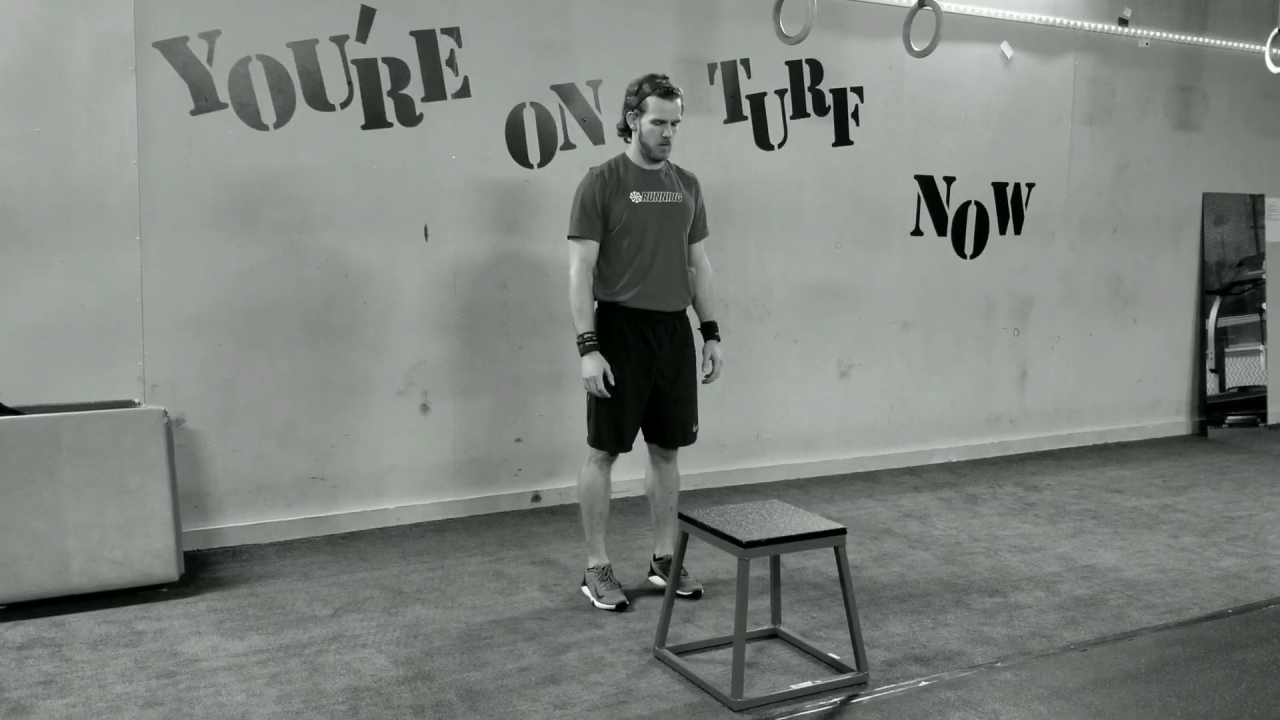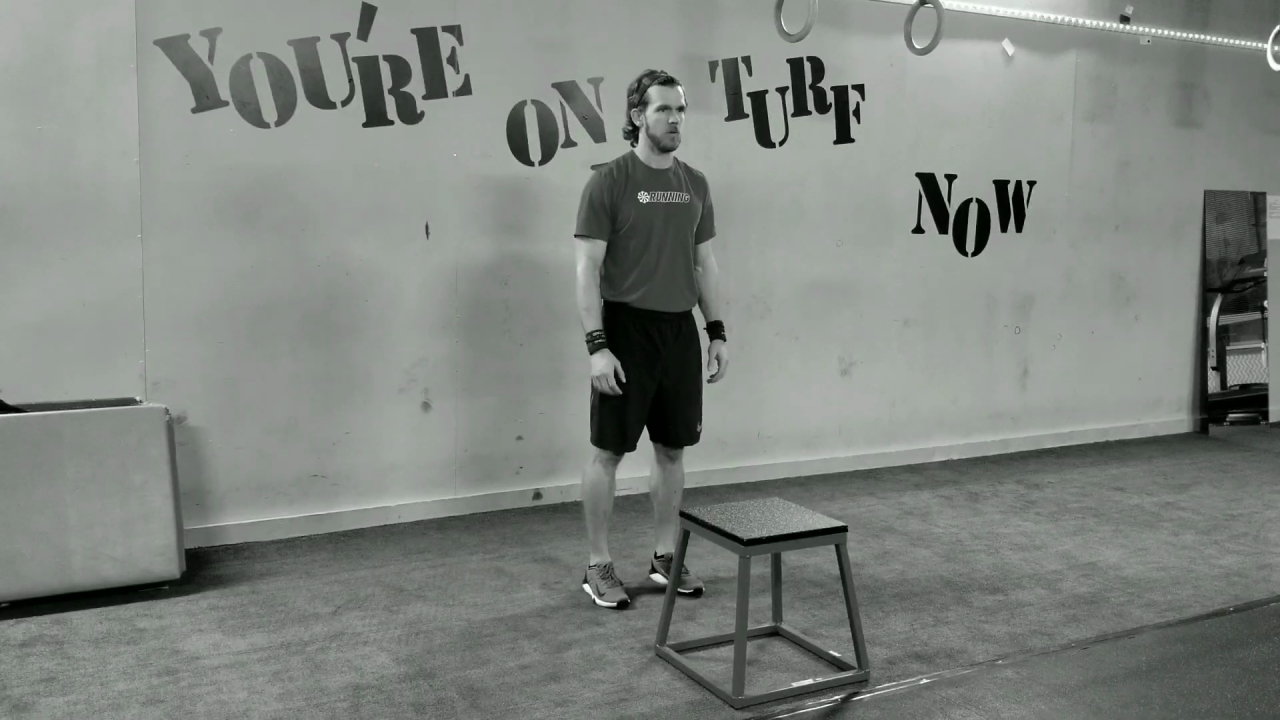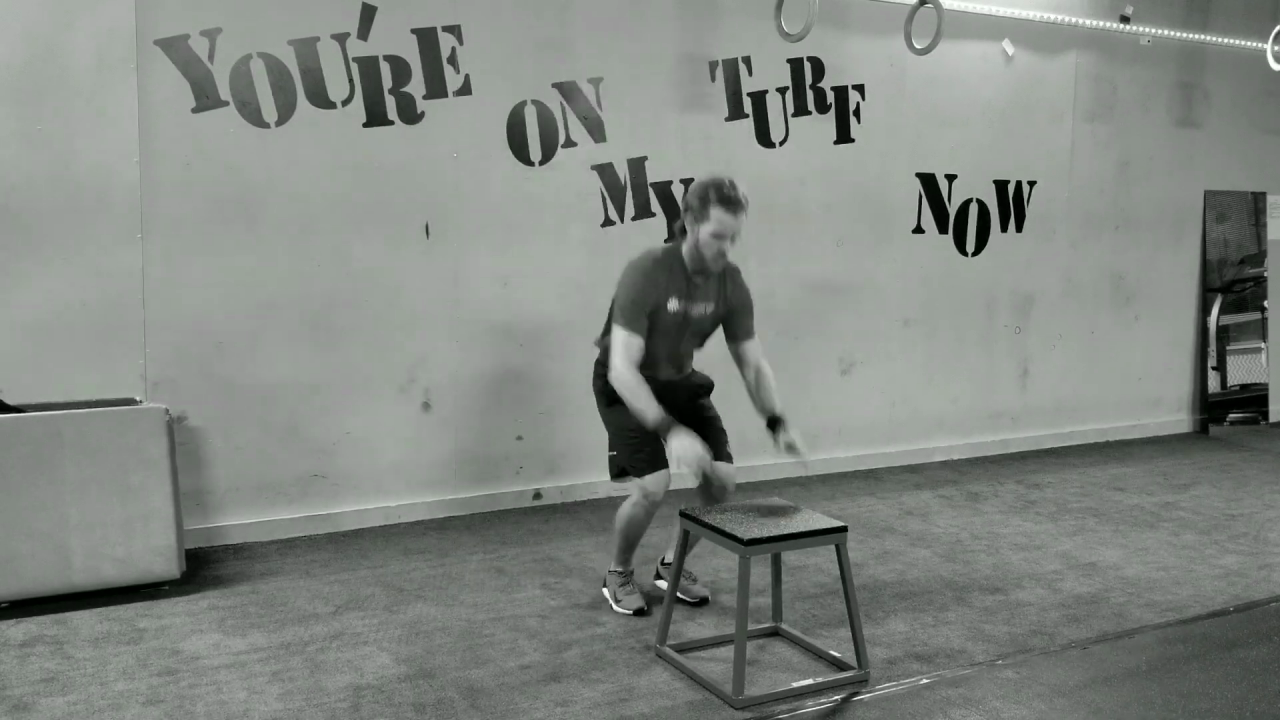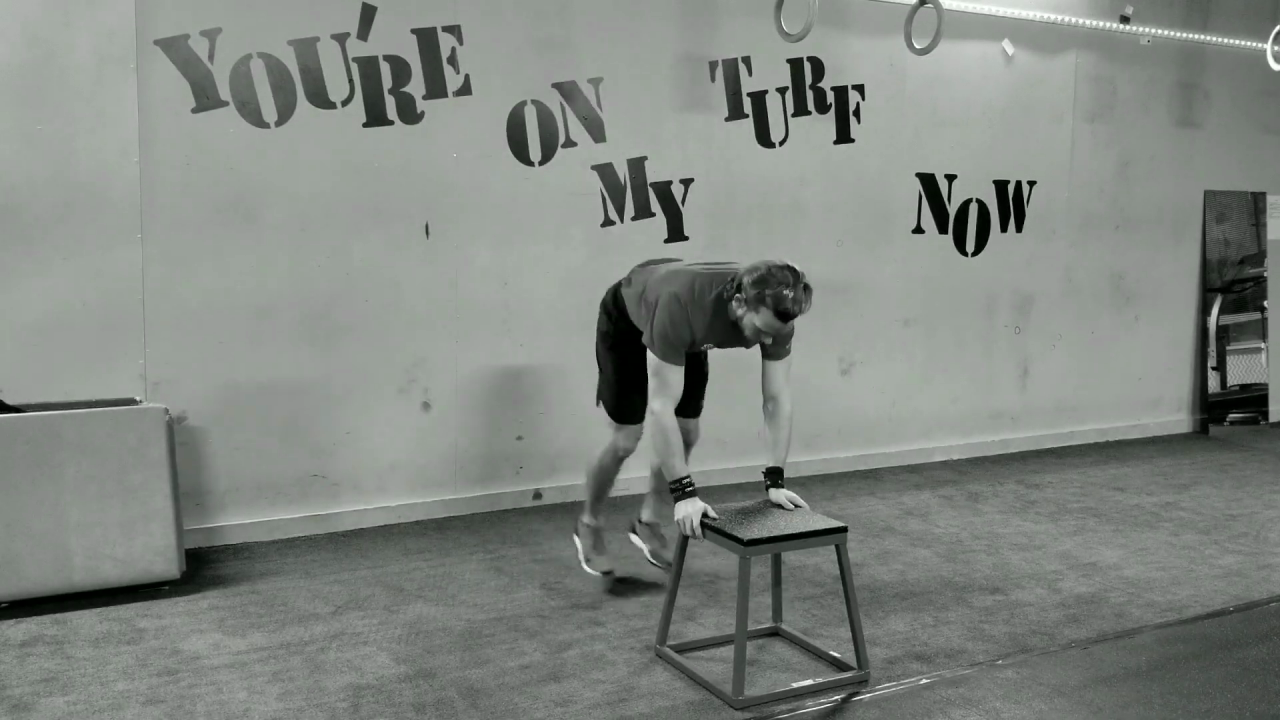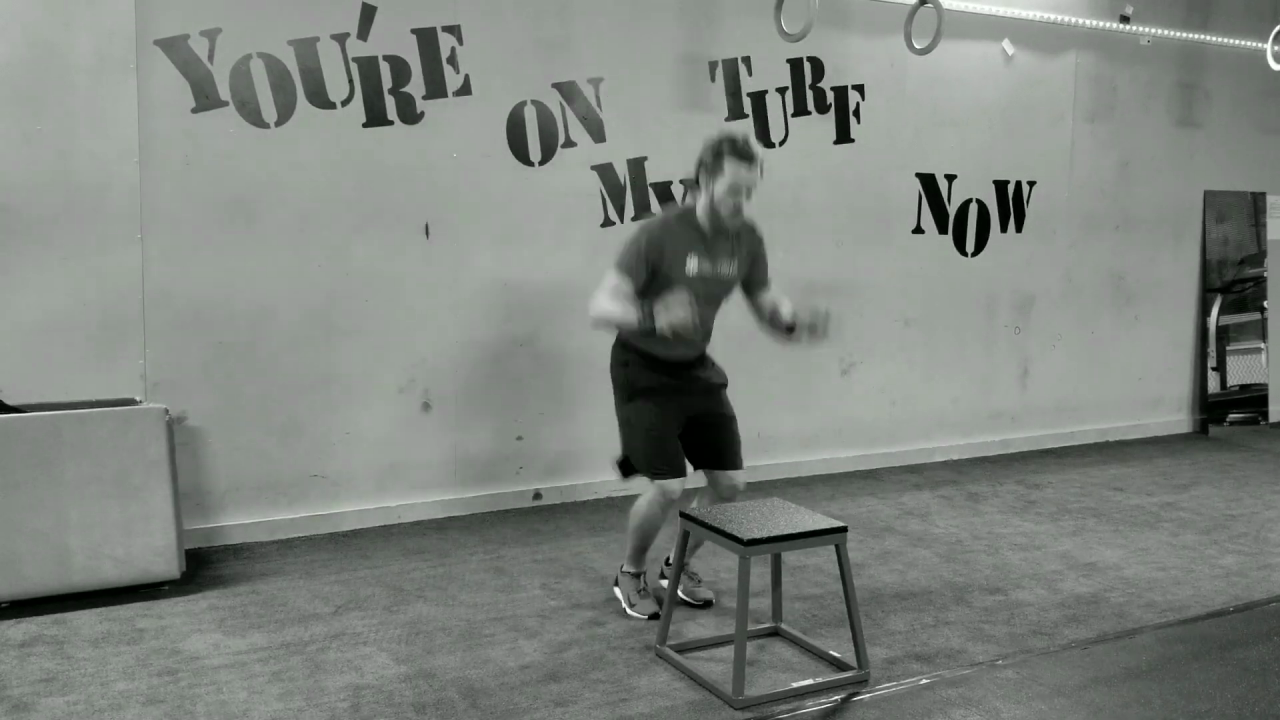
dt=1s
person 1, frame 1
left shoulder: (686, 184)
right shoulder: (600, 184)
left elbow: (698, 263)
right elbow: (580, 270)
left wrist: (711, 332)
right wrist: (588, 346)
left hip: (674, 332)
right hip: (621, 330)
left knee: (666, 449)
right knee: (604, 451)
left ankle: (664, 558)
right ankle: (596, 566)
person 1, frame 2
left shoulder: (695, 184)
right shoulder: (609, 183)
left elbow: (704, 261)
right elbow: (588, 267)
left wrist: (716, 331)
right wrist: (598, 344)
left hip: (679, 331)
right hip: (626, 330)
left knee: (673, 450)
right knee: (609, 452)
left ankle: (665, 556)
right ankle: (599, 565)
person 1, frame 3
left shoulder: (730, 282)
right shoulder: (646, 273)
left elbow: (752, 363)
right elbow: (621, 369)
left wrist: (777, 423)
right wrist: (670, 431)
left hip: (681, 382)
right hip: (625, 387)
left knee: (721, 480)
right knee: (653, 487)
left ankle: (673, 565)
right ankle: (618, 574)
person 1, frame 4
left shoulder: (776, 314)
right shoulder: (684, 303)
left elbow: (777, 398)
right elbow: (662, 406)
left wrist: (775, 479)
right wrist: (684, 493)
left hip: (686, 339)
right hip: (629, 321)
left knee: (687, 436)
right knee: (626, 441)
left ankle: (648, 522)
right ankle: (589, 525)
person 1, frame 5
left shoulder: (748, 239)
right shoulder: (658, 235)
left elbow: (767, 307)
right elbow: (602, 308)
left wrist: (796, 323)
right wrist: (654, 316)
left hip: (696, 369)
right hip: (644, 372)
left knee: (729, 482)
right knee: (667, 487)
left ankle: (678, 566)
right ankle: (630, 573)
